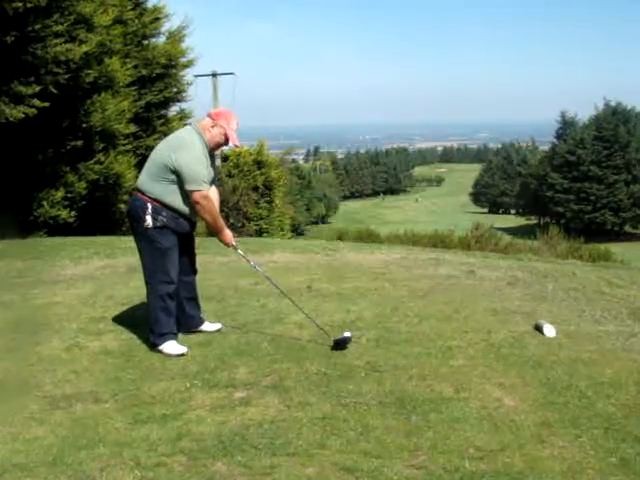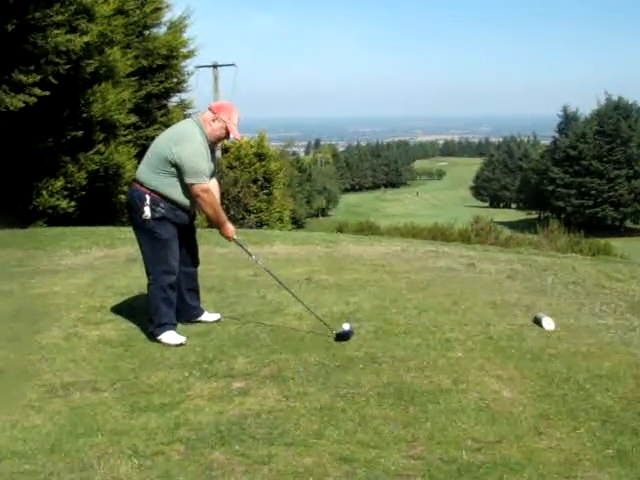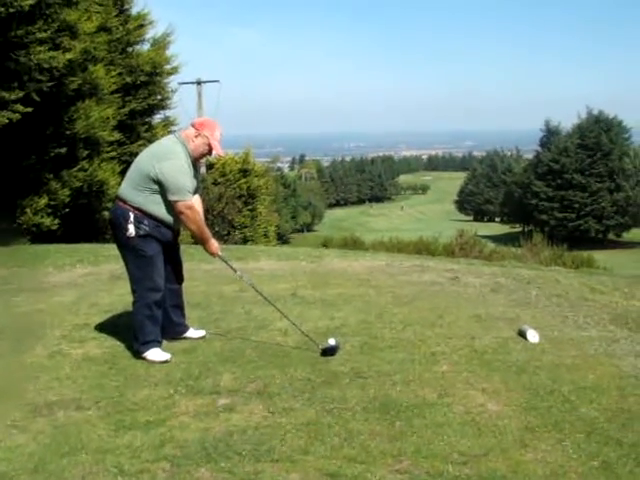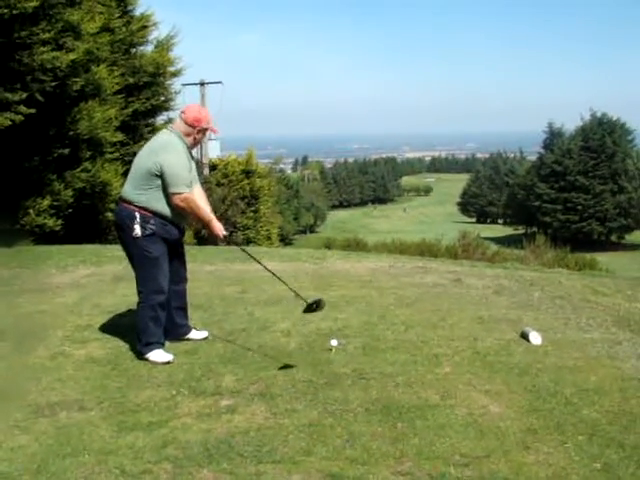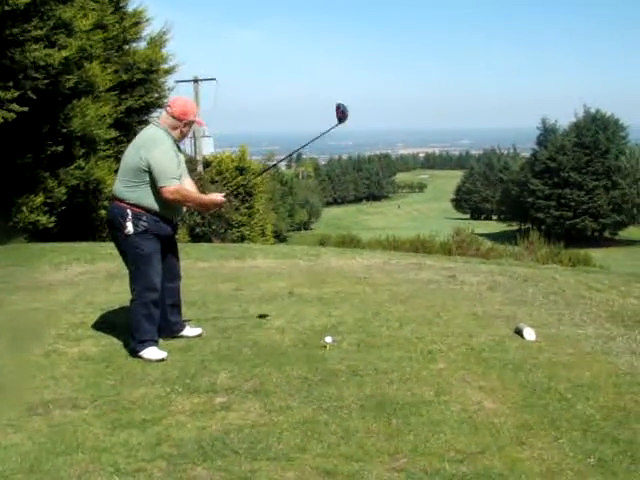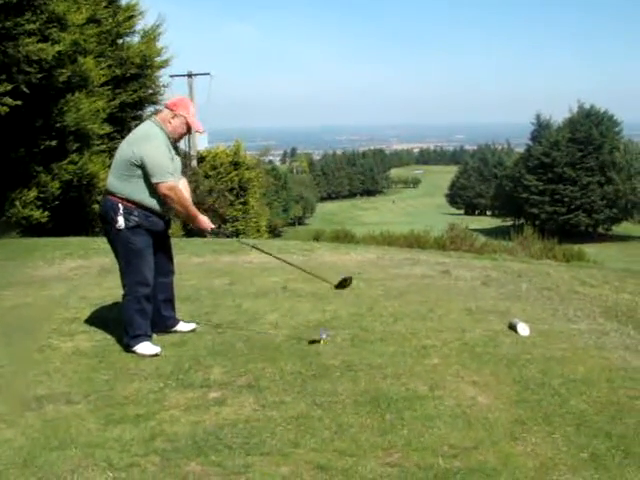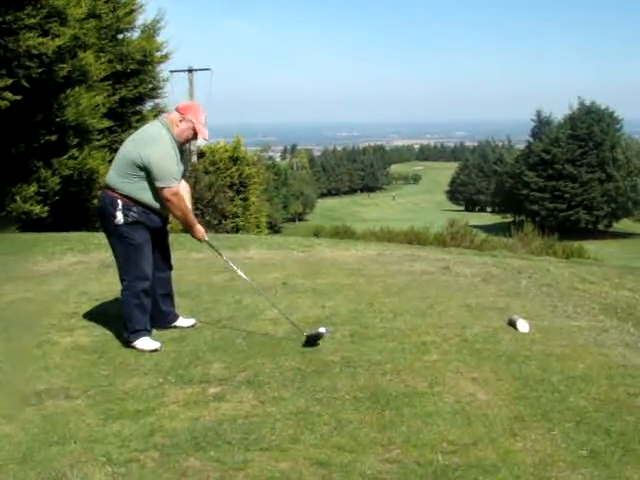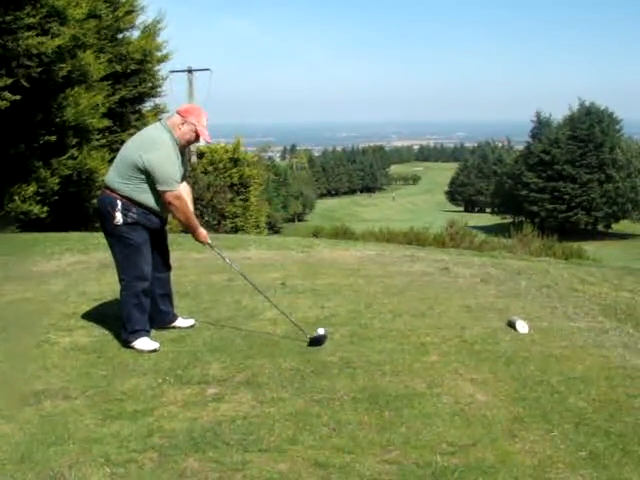
dt=0.5s
person 1, frame 1
left shoulder: (202, 145)
right shoulder: (190, 148)
left elbow: (210, 189)
right elbow: (200, 199)
left wrist: (216, 225)
right wrist: (221, 230)
left hip: (176, 216)
right hip: (154, 215)
left knee: (185, 271)
right knee: (164, 277)
left ankle: (190, 320)
right ankle: (163, 337)
person 1, frame 2
left shoulder: (203, 138)
right shoulder: (191, 142)
left elbow: (211, 181)
right elbow: (201, 192)
left wrist: (218, 218)
right wrist: (223, 224)
left hip: (175, 207)
right hip: (152, 206)
left knee: (187, 261)
right knee: (164, 268)
left ankle: (189, 311)
right ankle: (161, 326)
person 1, frame 3
left shoulder: (186, 155)
right shoulder: (173, 159)
left elbow: (194, 198)
right elbow: (185, 209)
left wrist: (203, 235)
right wrist: (207, 240)
left hip: (159, 224)
right hip: (136, 223)
left knee: (172, 278)
right knee: (150, 285)
left ankle: (174, 327)
right ankle: (147, 344)
person 1, frame 4
left shoulder: (177, 144)
right shoulder: (172, 151)
left elbow: (194, 187)
right elbow: (182, 199)
left wrist: (212, 219)
right wrist: (210, 224)
left hip: (164, 224)
right hip: (143, 224)
left knee: (176, 279)
right knee: (154, 286)
left ankle: (177, 328)
right ankle: (149, 345)
person 1, frame 5
left shoulder: (164, 138)
right shoulder: (158, 146)
left elbow: (183, 178)
right elbow: (171, 191)
left wrist: (201, 201)
right wrist: (206, 200)
left hip: (156, 221)
right hip: (135, 221)
left knee: (169, 276)
right knee: (148, 283)
left ankle: (170, 325)
right ankle: (143, 342)
person 1, frame 6
left shoulder: (163, 138)
right shoulder: (152, 141)
left elbow: (179, 180)
right elbow: (167, 189)
left wrist: (191, 213)
right wrist: (196, 217)
left hip: (150, 217)
right hip: (128, 217)
left knee: (162, 271)
right knee: (140, 279)
left ankle: (164, 321)
right ankle: (136, 337)
person 1, frame 7
left shoulder: (170, 138)
right shoulder: (159, 144)
left elbow: (180, 183)
right elbow: (170, 195)
left wrist: (190, 218)
right wrist: (193, 225)
left hip: (147, 212)
right hip: (125, 212)
left knee: (161, 266)
right knee: (138, 274)
left ankle: (164, 316)
right ankle: (136, 333)
person 1, frame 8
left shoulder: (174, 142)
right shoulder: (160, 147)
left elbow: (181, 184)
right elbow: (173, 198)
left wrist: (193, 221)
right wrist: (196, 229)
left hip: (147, 212)
right hip: (123, 212)
left knee: (159, 266)
right knee: (137, 274)
left ankle: (163, 317)
right ankle: (135, 333)
